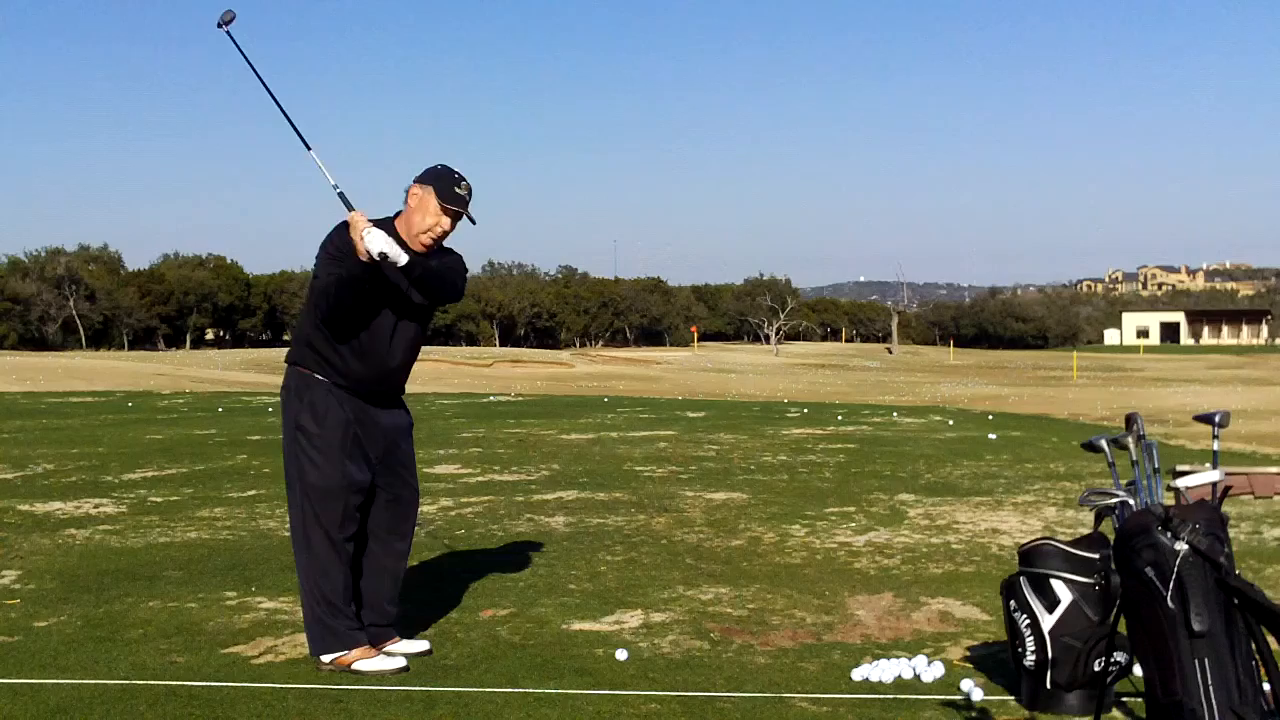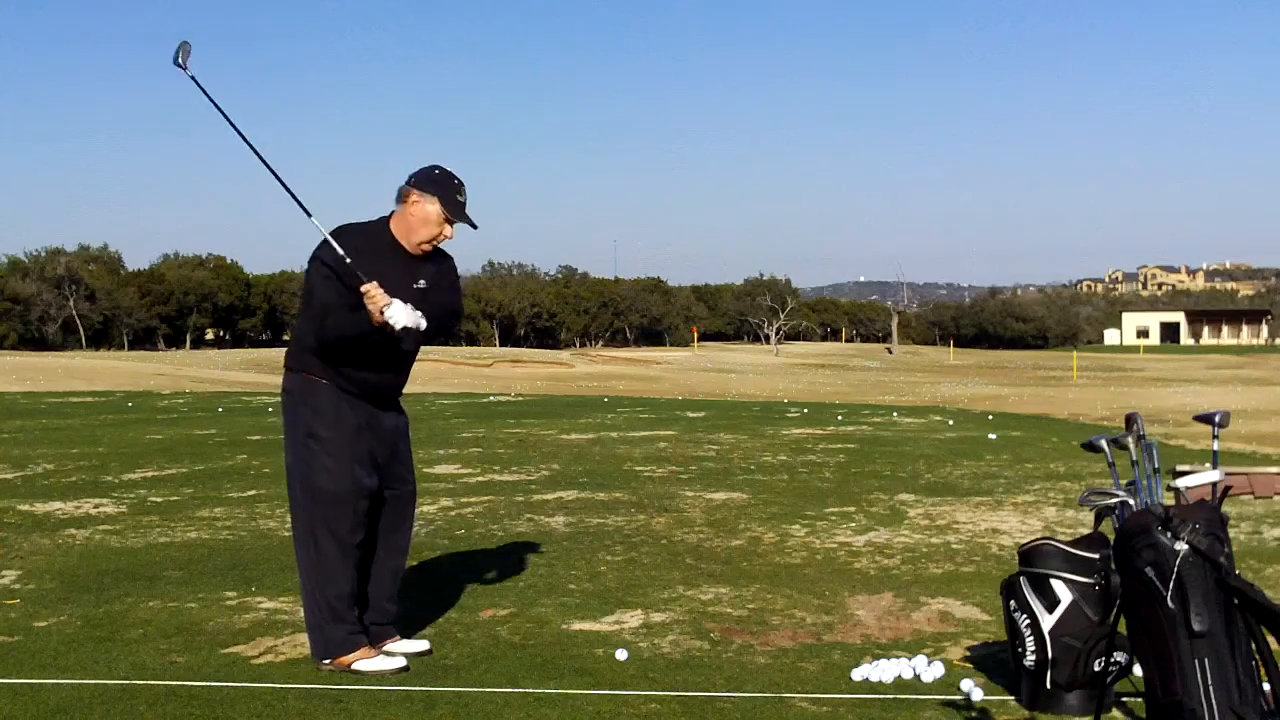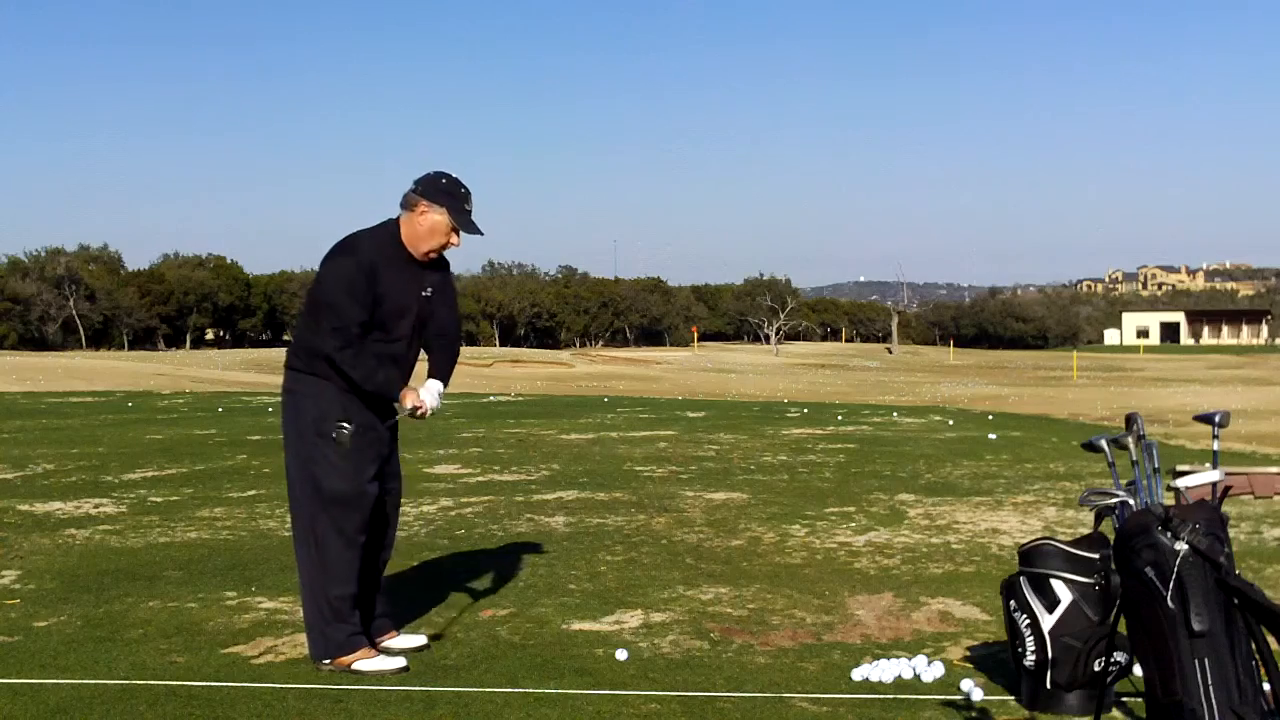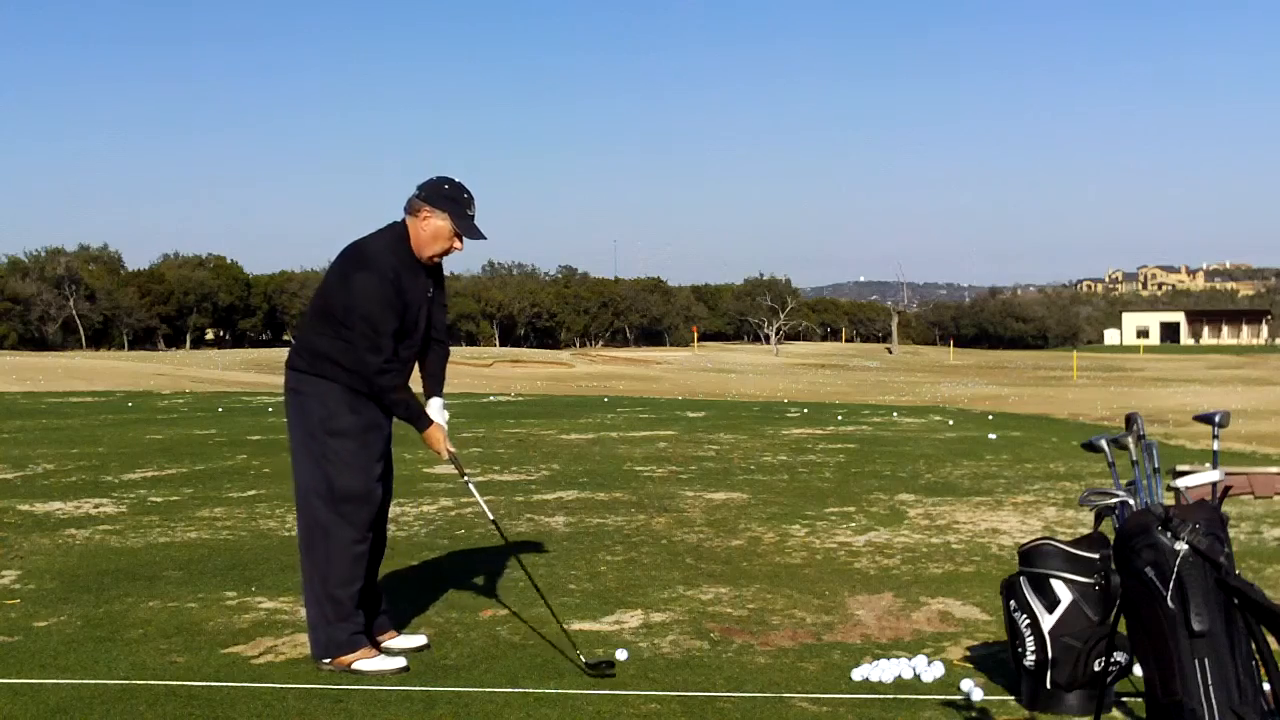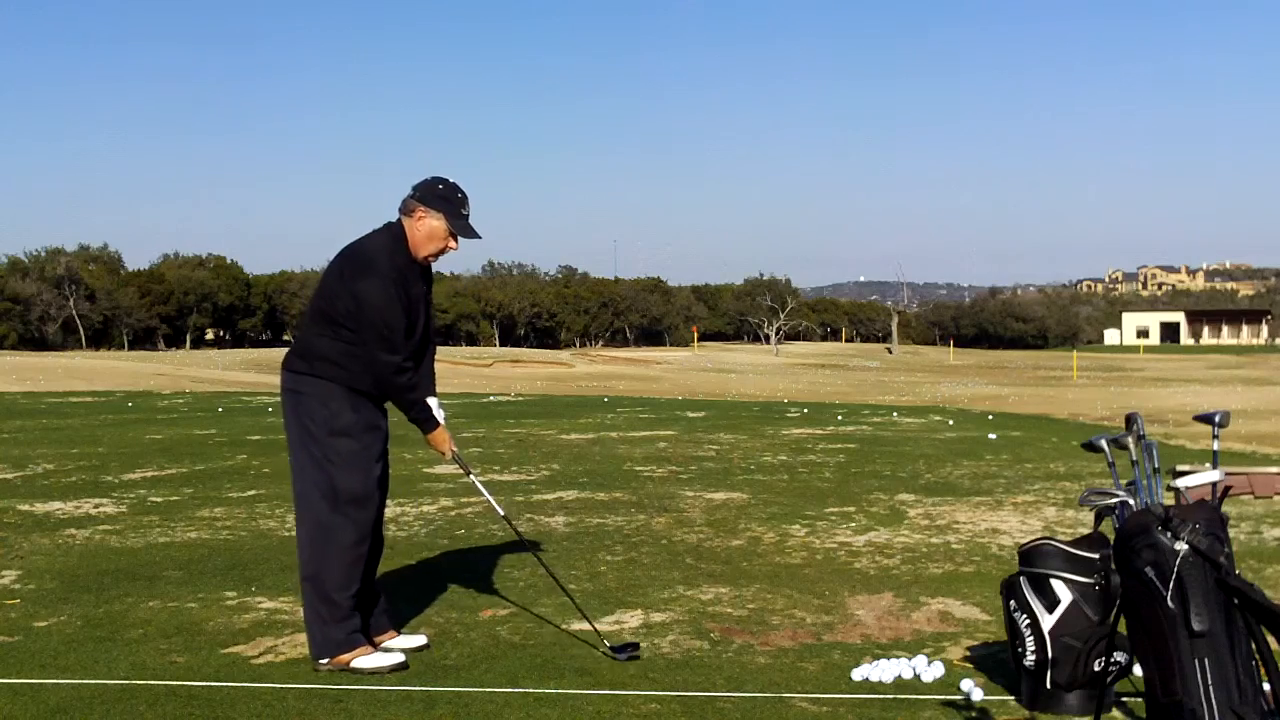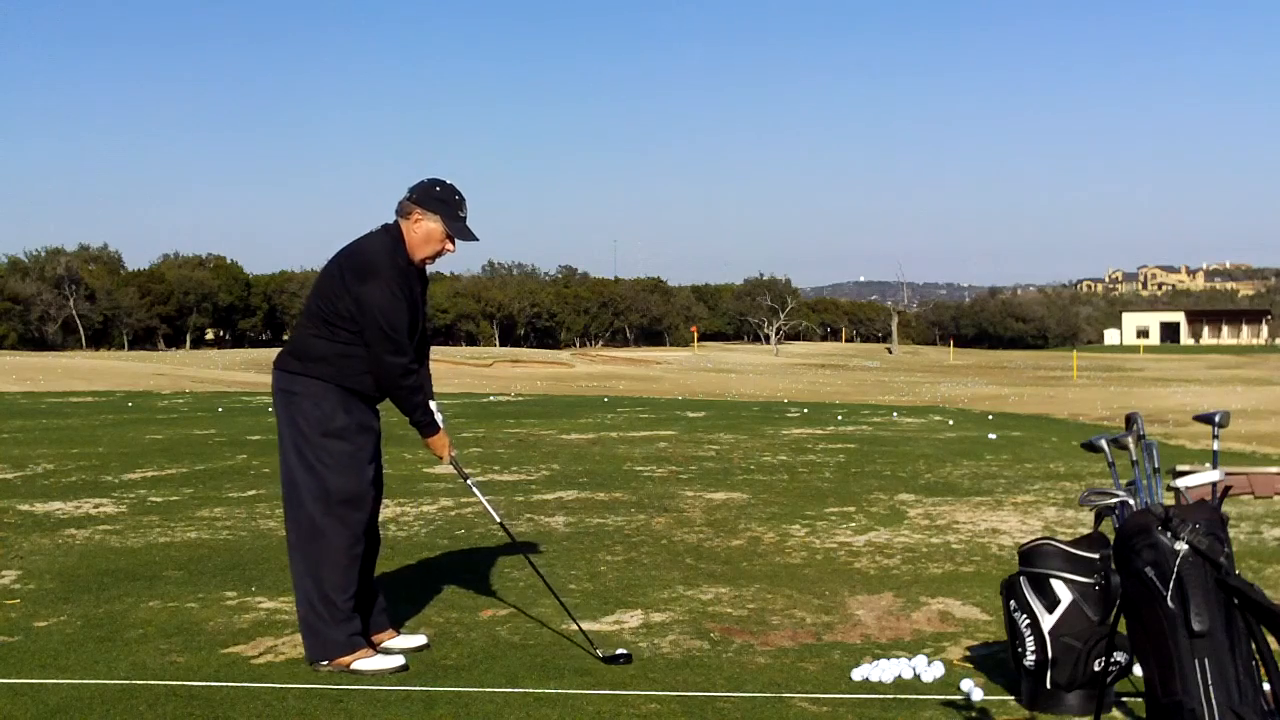
dt=0.3s
person 1, frame 1
left shoulder: (444, 263)
right shoulder: (346, 239)
left elbow: (447, 289)
right elbow: (331, 310)
left wrist: (397, 258)
right wrist: (363, 261)
left hip: (385, 403)
right hip: (323, 394)
left knee: (393, 512)
right knee: (331, 512)
left ankle: (377, 630)
right ankle: (338, 643)
person 1, frame 2
left shoulder: (437, 266)
right shoulder: (345, 247)
left elbow: (448, 317)
right elbow: (323, 328)
left wrist: (411, 317)
right wrist: (373, 319)
left hip: (383, 404)
right hip: (324, 397)
left knee: (392, 511)
right knee: (336, 515)
left ankle: (376, 630)
right ankle: (339, 645)
person 1, frame 3
left shoulder: (435, 269)
right shoulder: (356, 256)
left elbow: (445, 333)
right elbow: (340, 343)
left wrist: (434, 383)
right wrist: (399, 393)
left hip: (374, 401)
right hip: (324, 395)
left knee: (377, 511)
right knee: (337, 511)
left ankle: (371, 624)
right ankle: (339, 643)
person 1, frame 4
left shoulder: (428, 268)
right shoulder: (371, 263)
left elbow: (434, 337)
right elbow: (375, 359)
left wrist: (436, 401)
right wrist: (422, 423)
left hip: (367, 398)
right hip: (327, 393)
left knee: (369, 509)
right knee: (343, 508)
left ankle: (370, 625)
right ankle: (340, 643)
person 1, frame 5
left shoulder: (415, 267)
right shoulder: (373, 264)
left elbow: (420, 342)
right elbow: (388, 359)
left wrist: (430, 400)
right wrist: (428, 425)
left hip: (357, 397)
right hip: (324, 393)
left knee: (365, 508)
right knee: (340, 507)
left ankle: (369, 625)
right ankle: (336, 642)
person 1, frame 6
left shoulder: (407, 267)
right shoulder: (374, 265)
left elbow: (412, 348)
right elbow: (391, 361)
left wrist: (429, 406)
right wrist: (429, 428)
left hip: (349, 397)
right hip: (317, 394)
left knee: (360, 509)
right knee: (333, 511)
left ankle: (369, 624)
right ankle: (335, 644)
